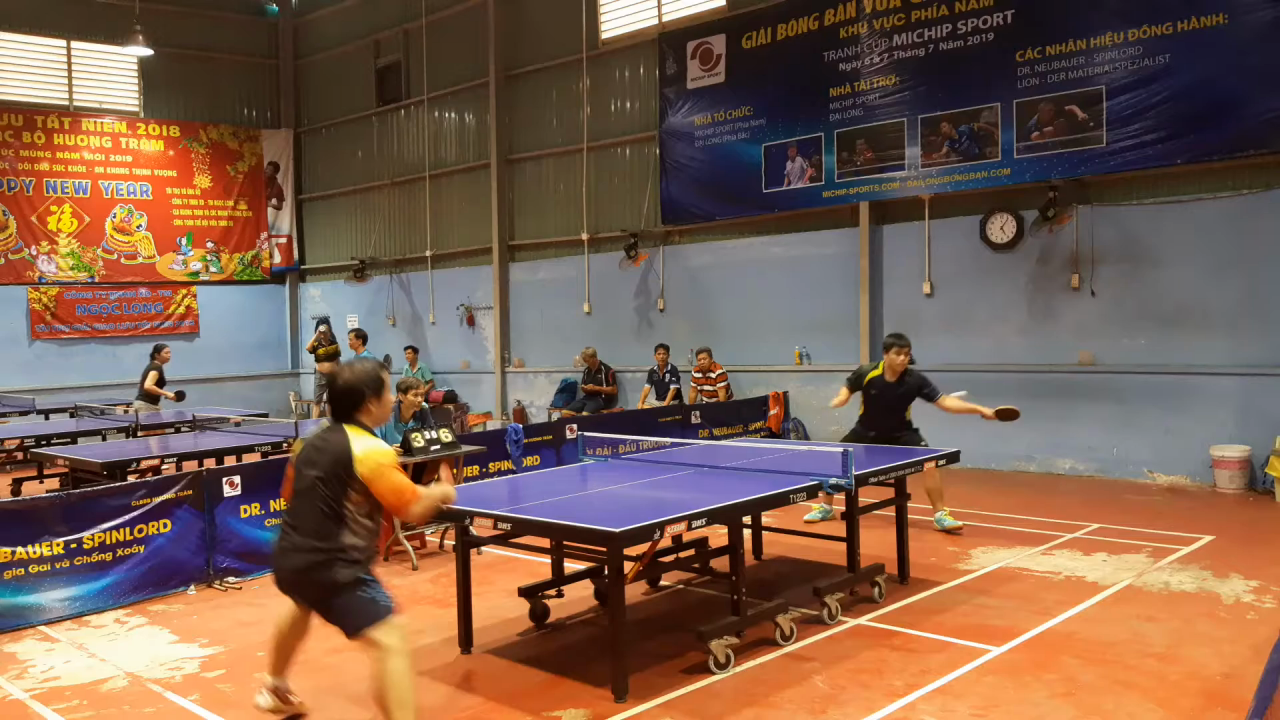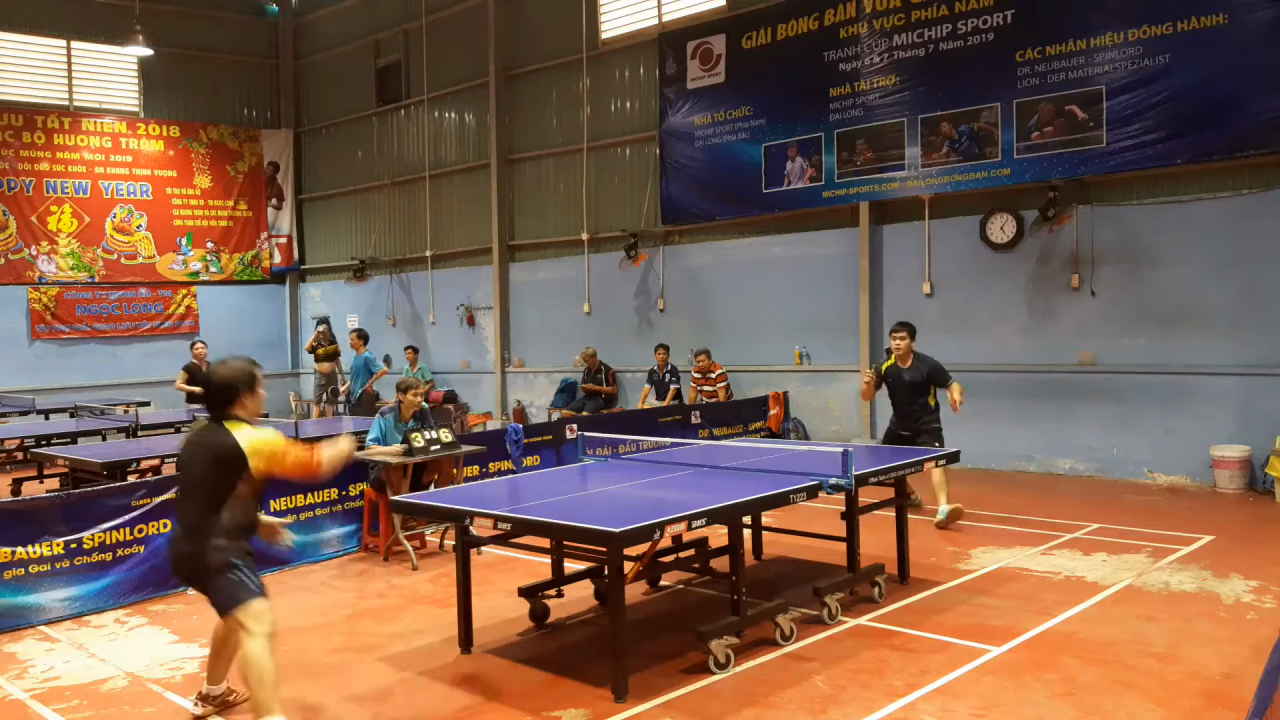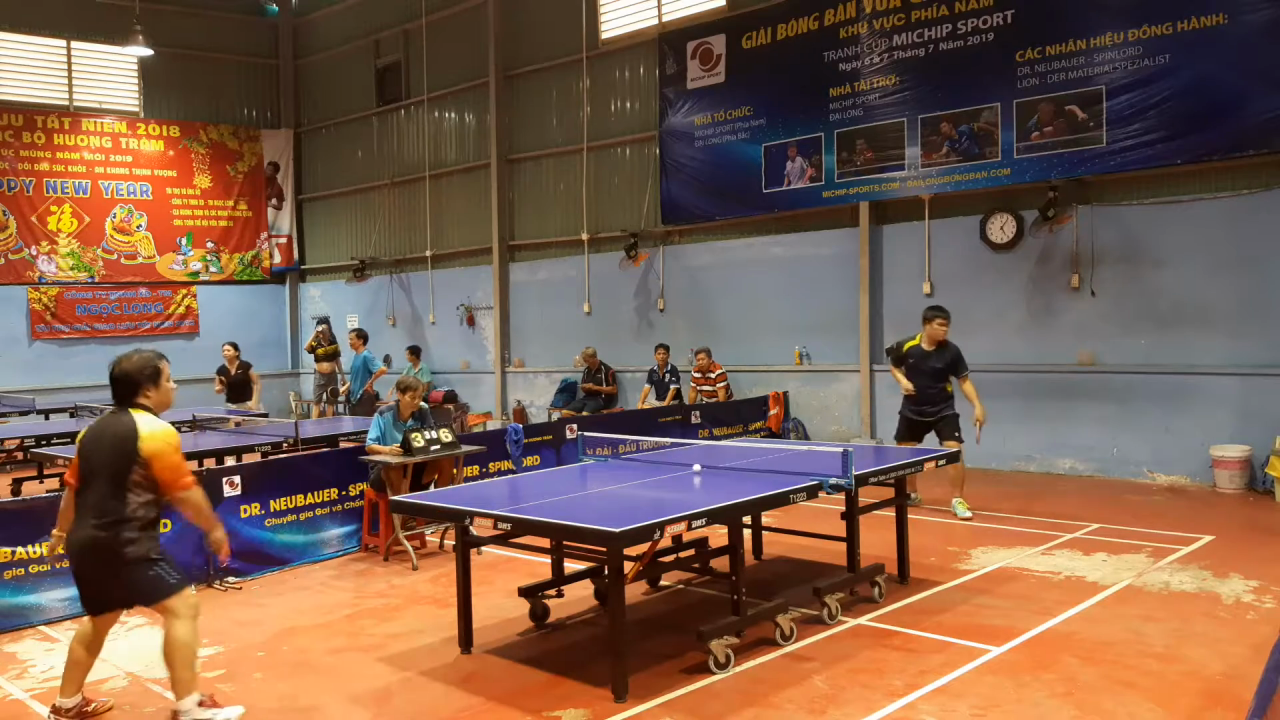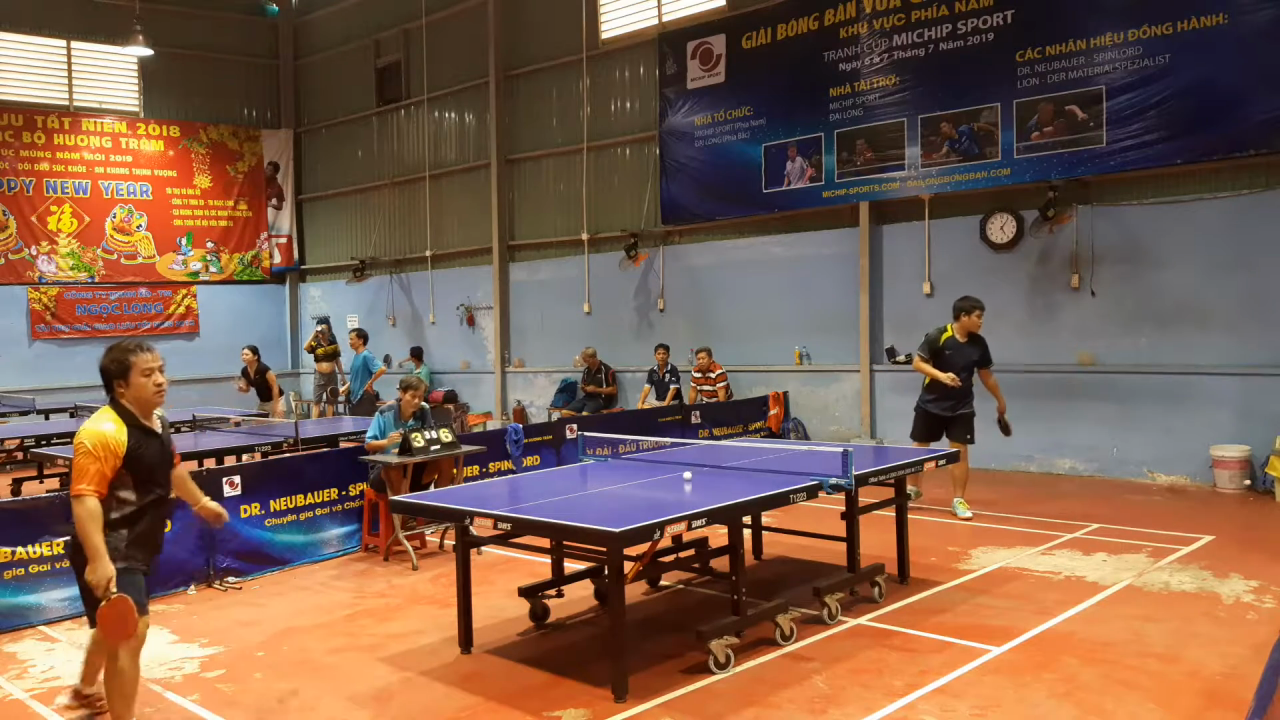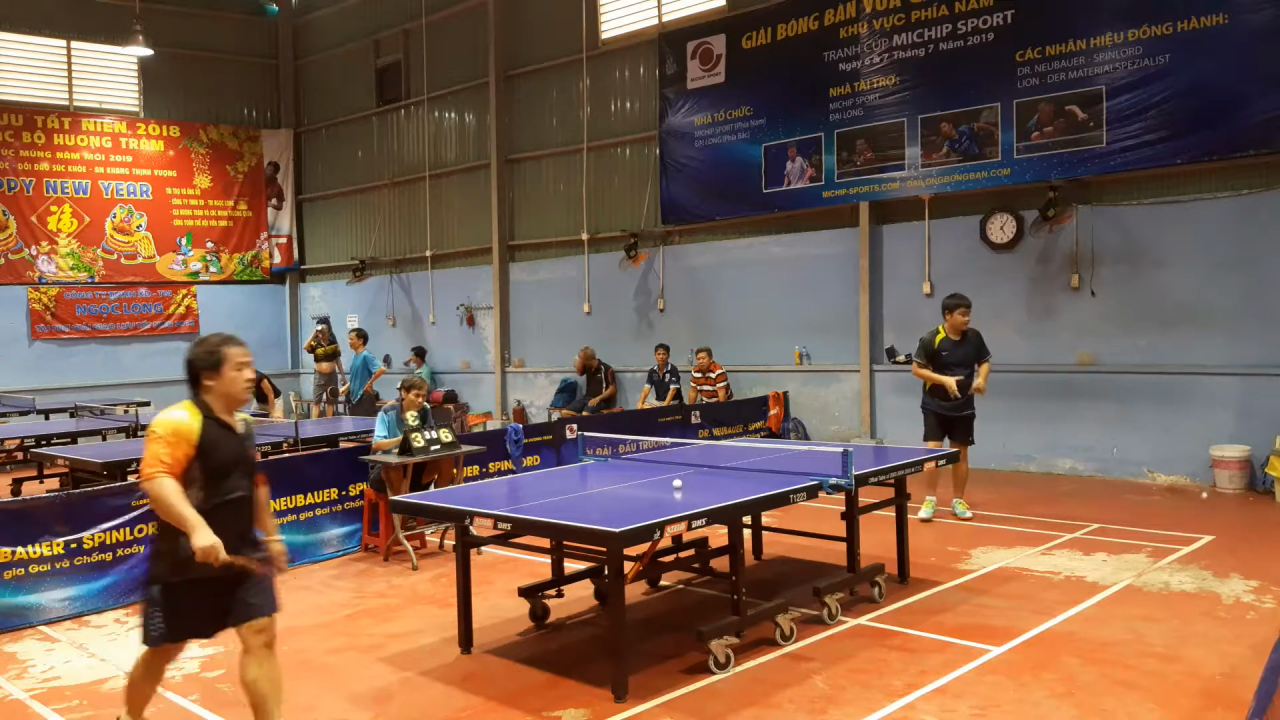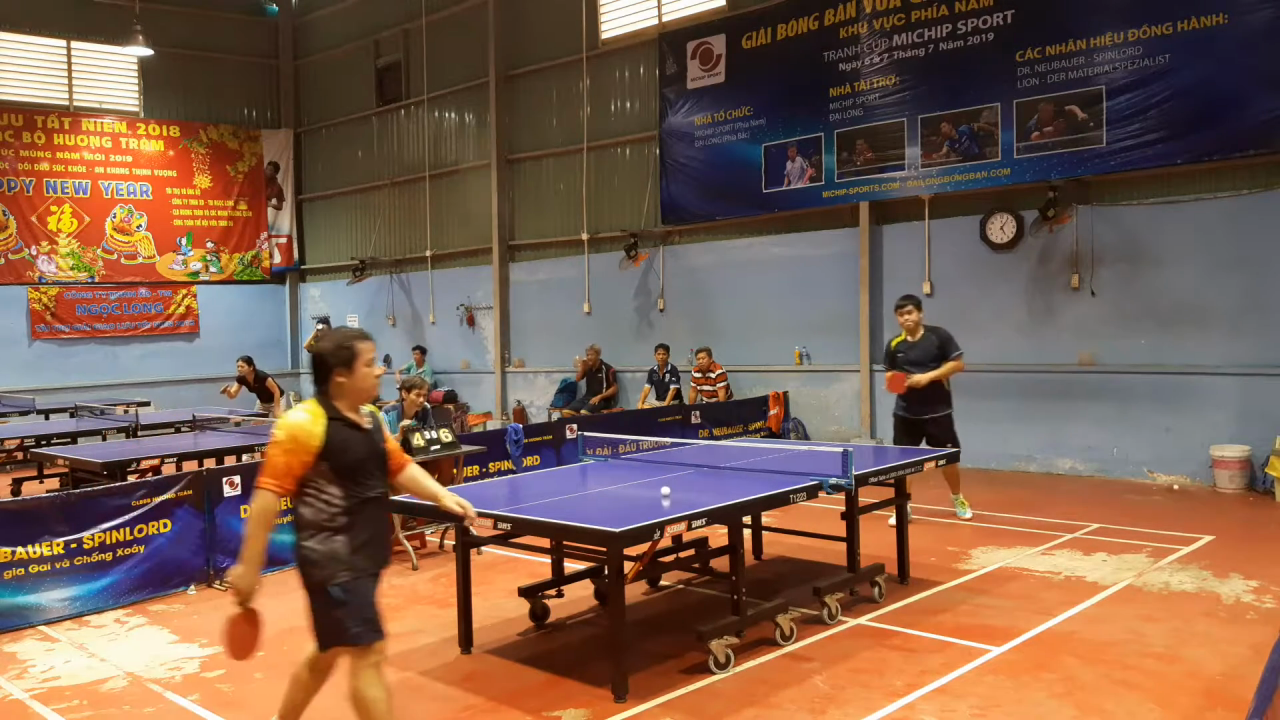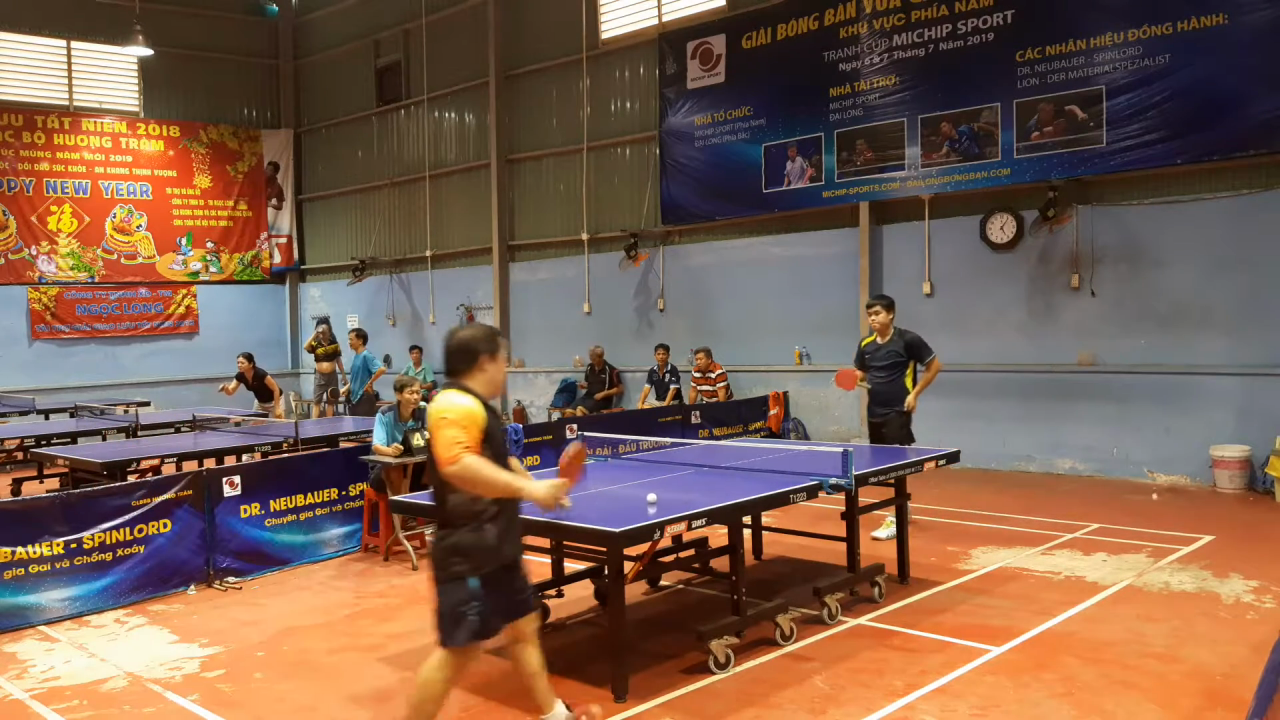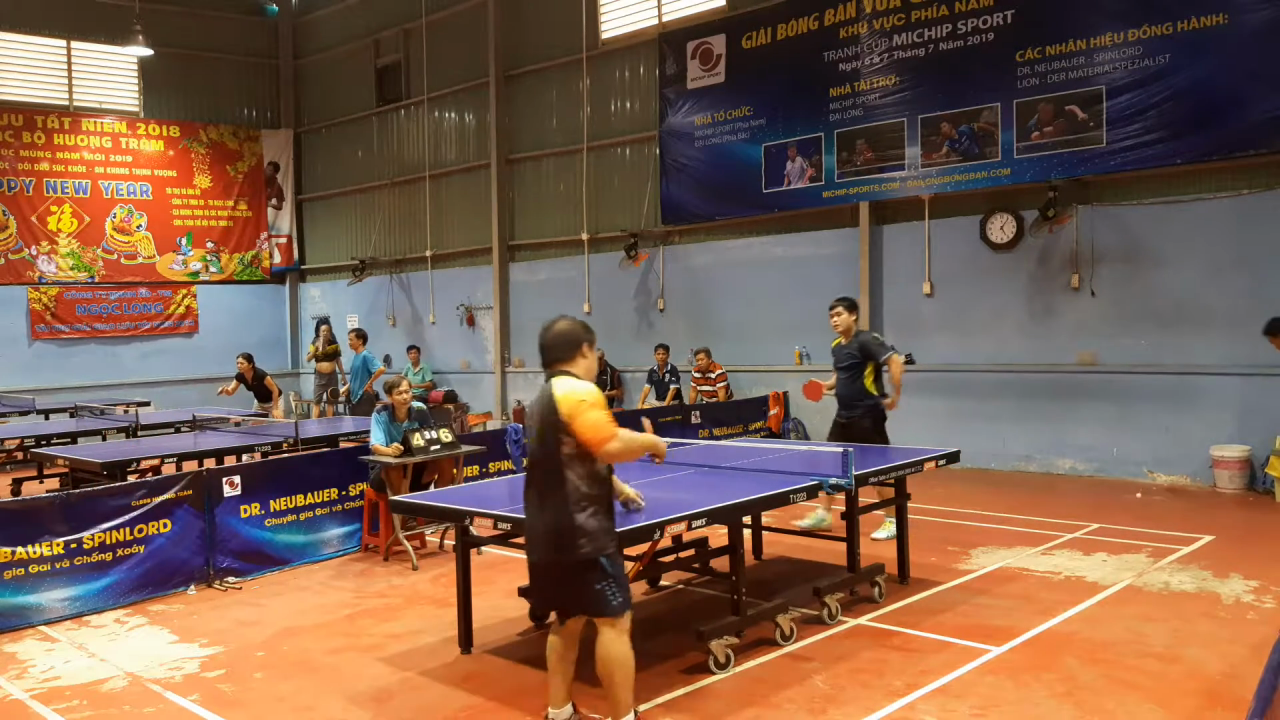
dt=0.5s
person 1, frame 1
left shoulder: (314, 442)
right shoulder: (372, 452)
left elbow: (291, 495)
right elbow: (412, 508)
right wrist: (444, 491)
left hip: (292, 560)
right hip: (335, 570)
left knee: (303, 609)
right knee: (393, 646)
left ankle: (275, 690)
person 1, frame 2
left shoulder: (198, 438)
right shoulder: (254, 441)
right elbow: (318, 464)
left wrist: (257, 521)
right wrist: (345, 446)
left hip: (188, 551)
right hip: (216, 554)
left knee: (238, 612)
right knee: (256, 627)
person 1, frame 3
left shoulder: (97, 428)
right shoulder: (156, 431)
left elbow: (74, 485)
right elbow: (183, 492)
left wrist: (62, 530)
right wrist: (215, 529)
left hip: (88, 542)
right hip: (126, 544)
left knee: (98, 621)
right knee: (184, 607)
person 1, frame 4
left shoulder: (154, 420)
right shoulder: (103, 431)
left elbow: (170, 469)
right elbow: (84, 497)
left wrist: (201, 503)
right wrist: (99, 558)
left hip: (138, 544)
right hip: (112, 550)
right knee: (133, 631)
person 1, frame 5
left shoulder: (242, 425)
right shoulder: (178, 423)
right elbow: (158, 482)
left wrist: (271, 536)
right wrist: (198, 530)
left hip: (241, 555)
right hip: (191, 563)
left knee: (262, 635)
right knee: (165, 649)
person 1, frame 6
left shoulder: (370, 418)
right shoulder: (303, 424)
left elbow: (401, 467)
right elbow: (268, 494)
left wrist: (446, 497)
right wrist: (249, 565)
left hip: (366, 558)
right hip: (335, 563)
left knee: (332, 650)
right knee: (368, 656)
person 1, frame 7
left shoulder: (477, 407)
right shoulder: (456, 407)
right elbow: (458, 467)
left wrist: (539, 489)
right wrist: (528, 488)
left hip: (496, 549)
right hip: (469, 555)
left knee: (524, 629)
right knee: (459, 652)
person 1, frame 8
left shoulder: (549, 395)
right shoulder: (577, 391)
right elbow: (609, 446)
left wrist: (618, 488)
right wrist: (651, 442)
left hip: (548, 532)
right hip: (581, 533)
left knee: (567, 621)
right knee: (614, 623)
person 2, frame 1
left shoulder: (915, 380)
right shoulder: (867, 373)
left elbow: (944, 402)
right elbow: (848, 388)
left wrist: (979, 409)
right wrist: (841, 398)
left hip: (901, 430)
right hip: (868, 429)
left ankle: (941, 515)
right ankle: (826, 506)
person 2, frame 2
left shoulder: (928, 364)
right shoulder: (885, 367)
left elbow: (953, 385)
right elbow: (867, 397)
left wrist: (956, 395)
right wrist: (867, 383)
left hip: (927, 424)
right hip: (899, 425)
left ankle: (943, 508)
right ankle: (911, 495)
person 2, frame 3
left shoulder: (951, 351)
right shoulder: (906, 346)
left elbow: (964, 380)
right elbow: (893, 366)
left wrist: (977, 407)
right wrist: (902, 381)
left hip: (943, 410)
right hip: (912, 410)
left knee: (954, 451)
left ankle: (957, 500)
right ankle: (912, 494)
person 2, frame 4
left shoulder: (979, 343)
right shoulder: (937, 337)
left elbow: (985, 373)
right elbow: (917, 362)
left wrist: (1000, 400)
right wrist: (941, 375)
left hip: (962, 407)
right hip: (931, 404)
left knee: (960, 452)
right knee: (919, 449)
left ankle: (959, 501)
right ankle: (913, 488)
person 2, frame 5
left shoulder: (974, 337)
right shoulder: (931, 340)
left elbow: (984, 362)
right elbow: (918, 369)
left wrist: (981, 379)
right wrist: (945, 380)
left hip: (963, 407)
right hip: (935, 405)
left knee: (961, 453)
left ankle: (958, 501)
right ankle: (930, 501)
person 2, frame 6
left shoulder: (939, 336)
right shoulder: (894, 345)
left elbow: (957, 364)
right elbow: (889, 373)
left wrist: (928, 376)
left hip: (937, 409)
right hip: (906, 411)
left ankle: (957, 498)
person 2, frame 7
left shoulder: (908, 339)
right shoulder: (865, 344)
left elbow: (934, 365)
right elbow: (861, 372)
left wrist: (915, 393)
left hip: (898, 412)
right hip: (875, 413)
left ankle: (896, 519)
person 2, frame 8
left shoulder: (866, 341)
right shoulder: (836, 346)
left elbow: (896, 362)
left wrist: (894, 396)
right wrist: (827, 385)
left hip: (867, 416)
right hip: (844, 415)
left ankle: (893, 520)
right ankle: (822, 515)
